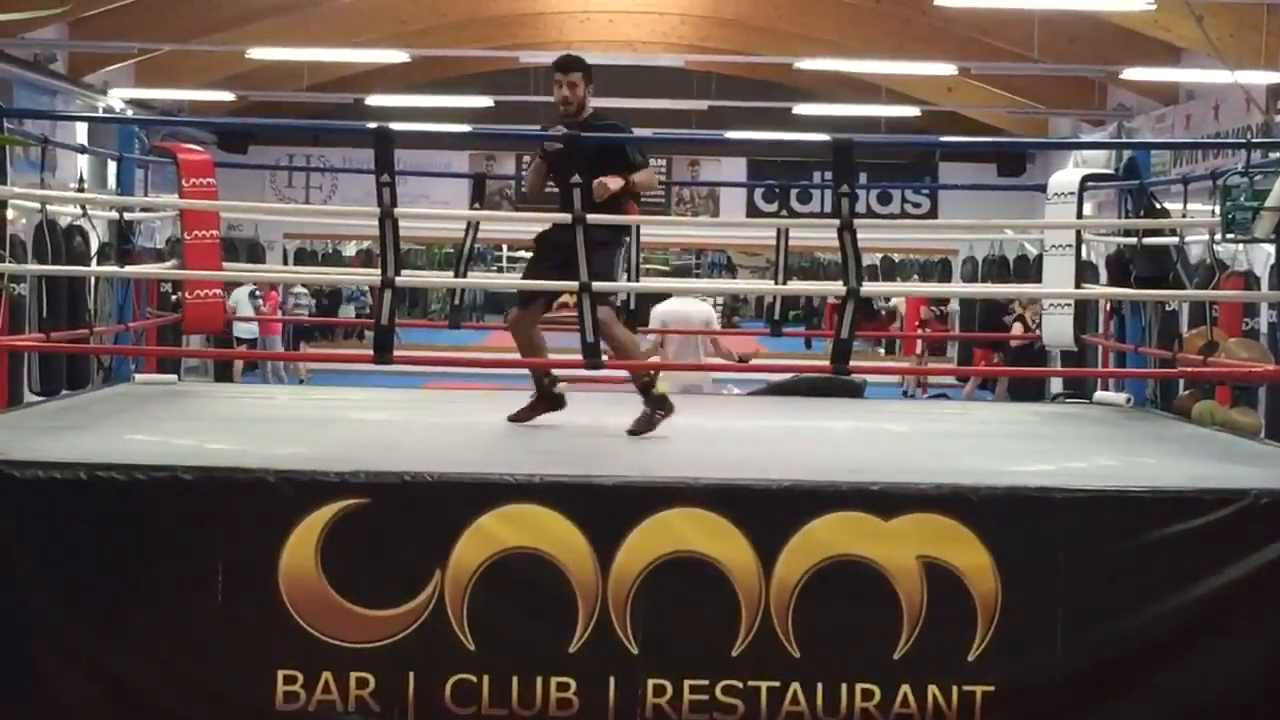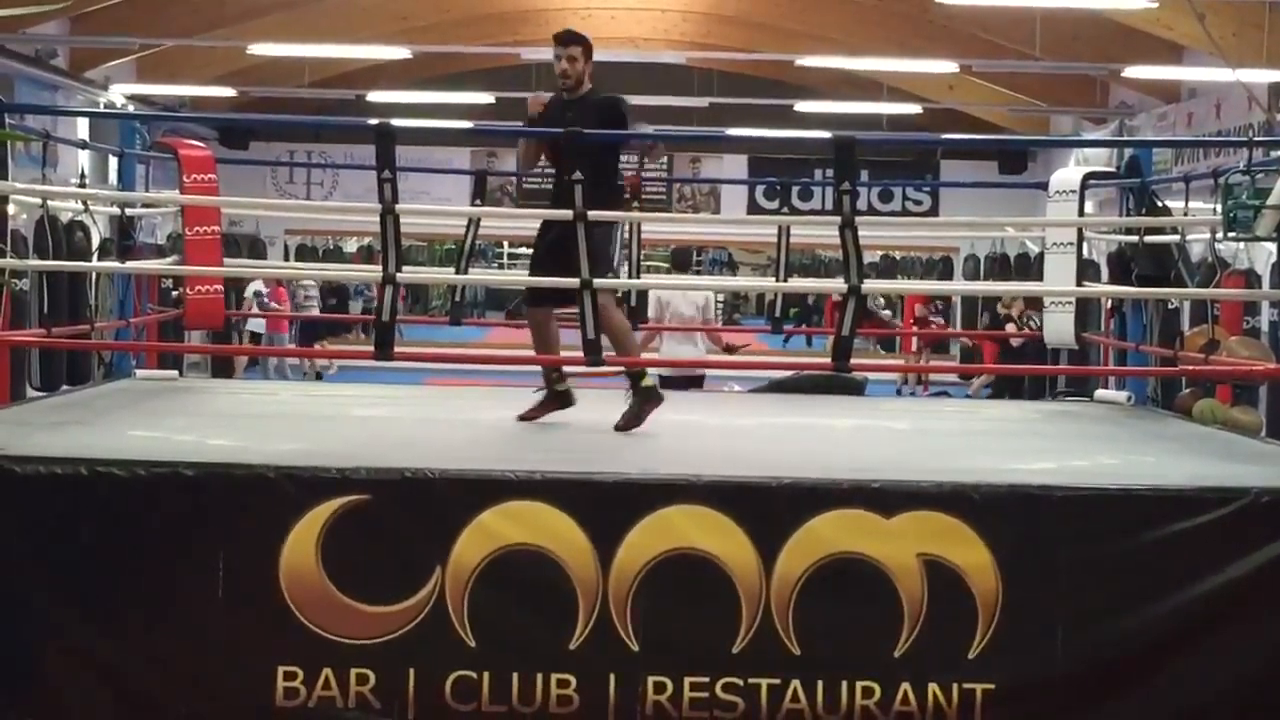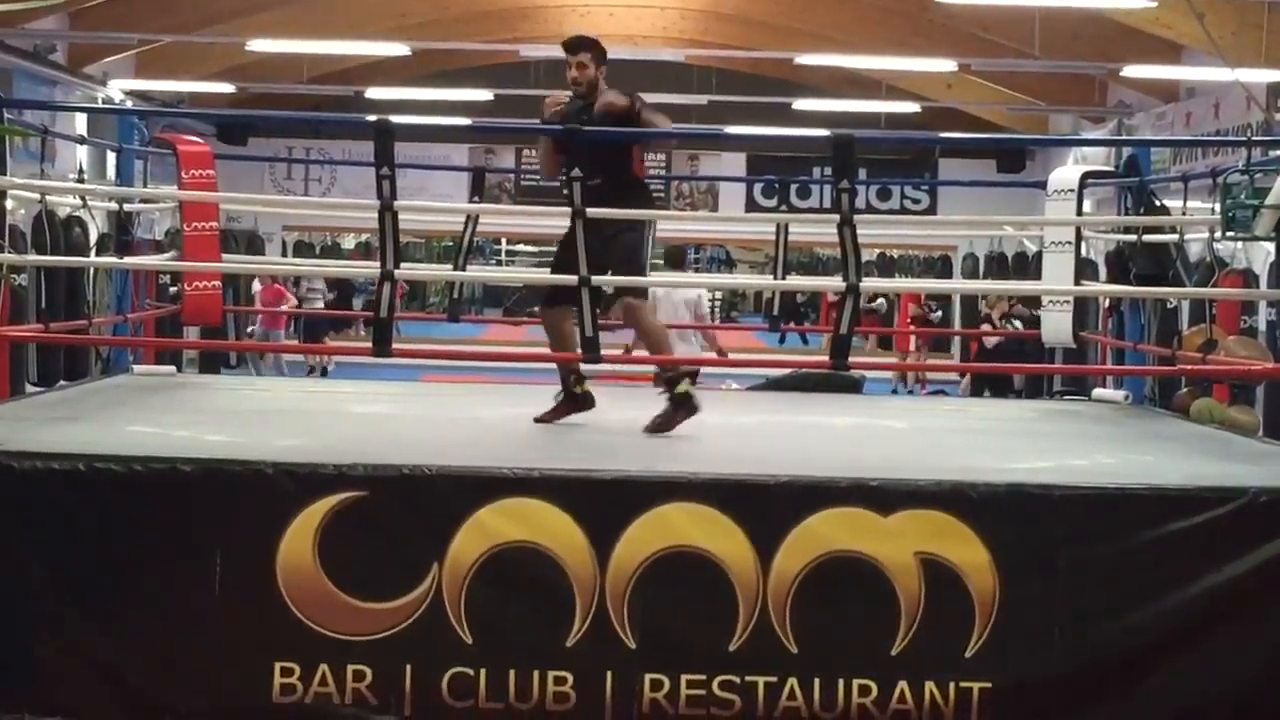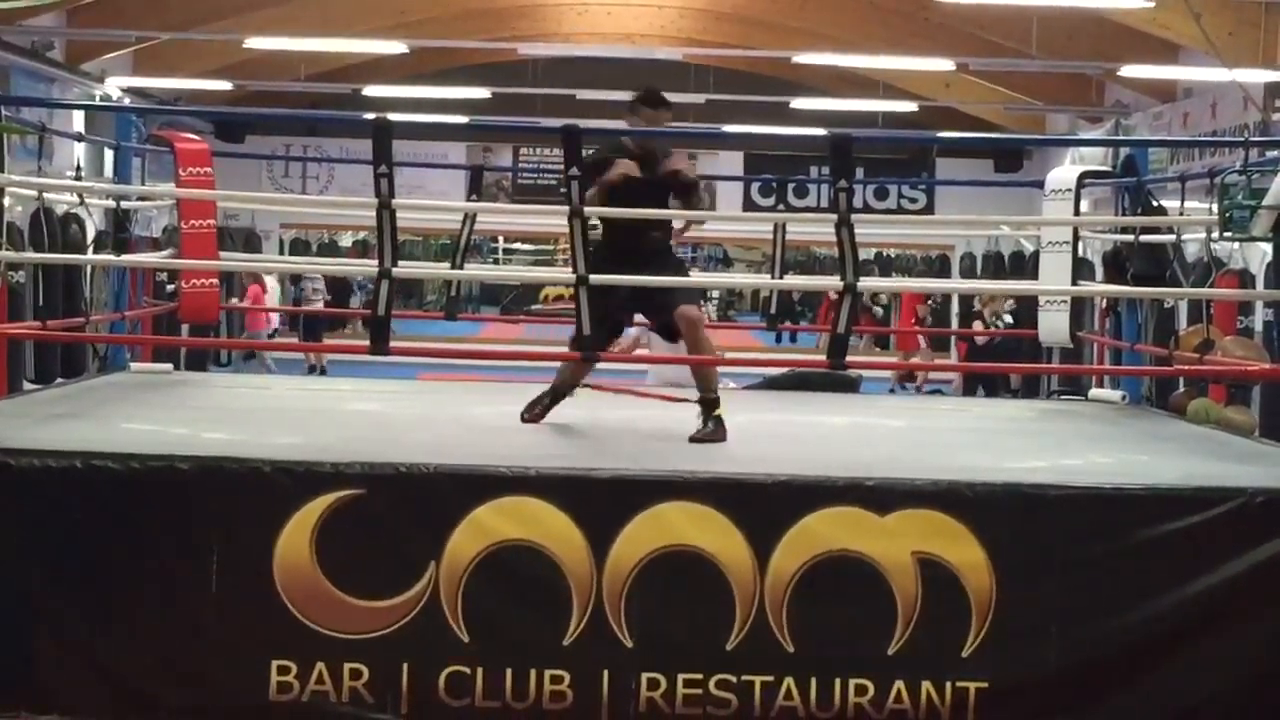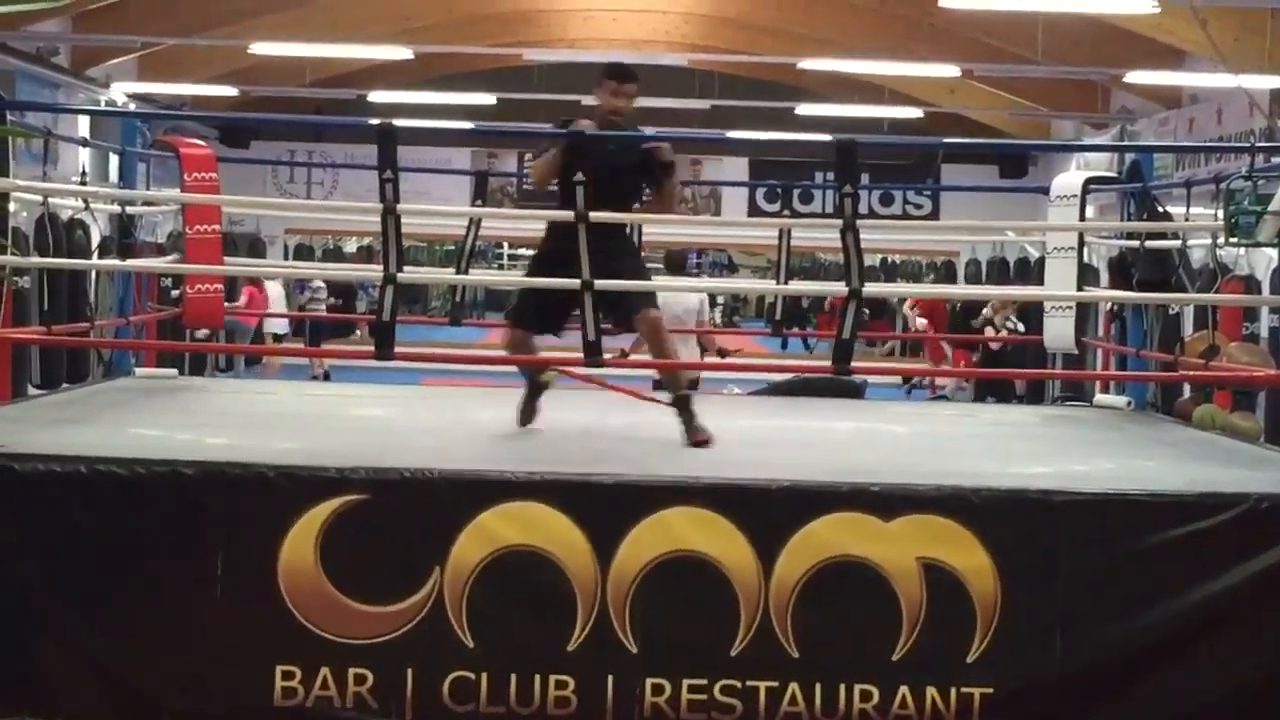
dt=0.3s
person 1, frame 1
left shoulder: (612, 130)
right shoulder: (553, 133)
left elbow: (648, 177)
right elbow: (532, 188)
left wrist: (621, 181)
right wrist: (545, 153)
left hip: (602, 235)
right hip: (562, 232)
left knee: (600, 314)
right knee: (521, 317)
left ankle: (654, 396)
right ankle: (547, 393)
person 1, frame 2
left shoulder: (608, 104)
right shoulder: (550, 108)
left elbow: (651, 150)
right elbow: (525, 164)
right wrist: (531, 122)
left hip: (597, 215)
right hip: (560, 216)
left knee: (599, 299)
right knee: (537, 308)
left ankle: (643, 387)
right ankle: (556, 389)
person 1, frame 3
left shoulder: (620, 107)
right shoulder: (569, 113)
left elbow: (664, 134)
right elbow: (549, 171)
left wrist: (630, 108)
right wrist: (548, 124)
left hip: (627, 217)
right hip: (589, 221)
left knee: (630, 301)
right knee: (553, 309)
left ankle: (680, 393)
right ankle: (574, 393)
person 1, frame 4
left shoulder: (666, 160)
right shoulder: (604, 159)
left elbow: (695, 213)
left wrist: (688, 181)
right wrist: (605, 183)
left hip: (659, 260)
right hip: (612, 262)
left knee: (689, 318)
right knee: (583, 355)
left ankle: (712, 413)
right ankle: (556, 391)
person 1, frame 5
left shoulder: (644, 146)
right shoulder: (576, 133)
left elbow: (665, 211)
right elbow: (537, 180)
left wrist: (667, 167)
right wrist: (566, 145)
left hip: (614, 248)
right hip: (564, 247)
left knee: (652, 322)
right knee: (518, 339)
left ankle: (687, 413)
right ankle: (536, 383)
